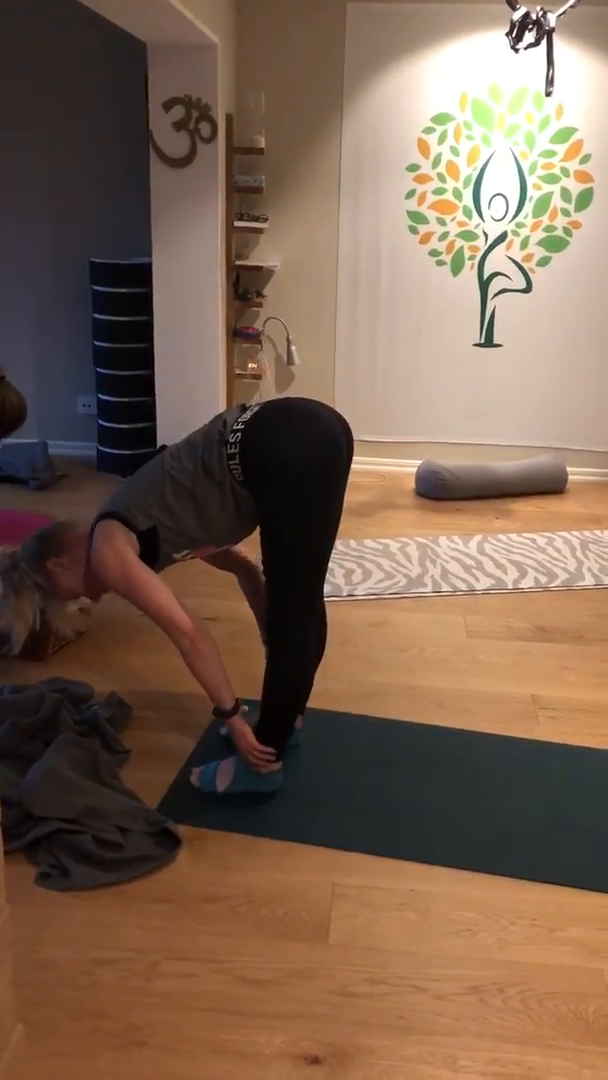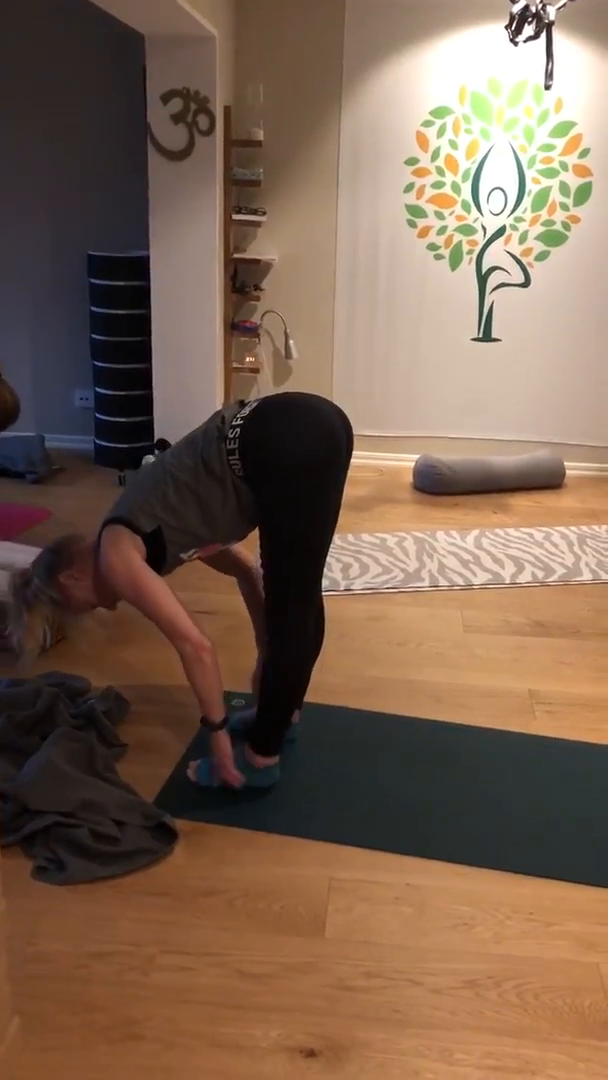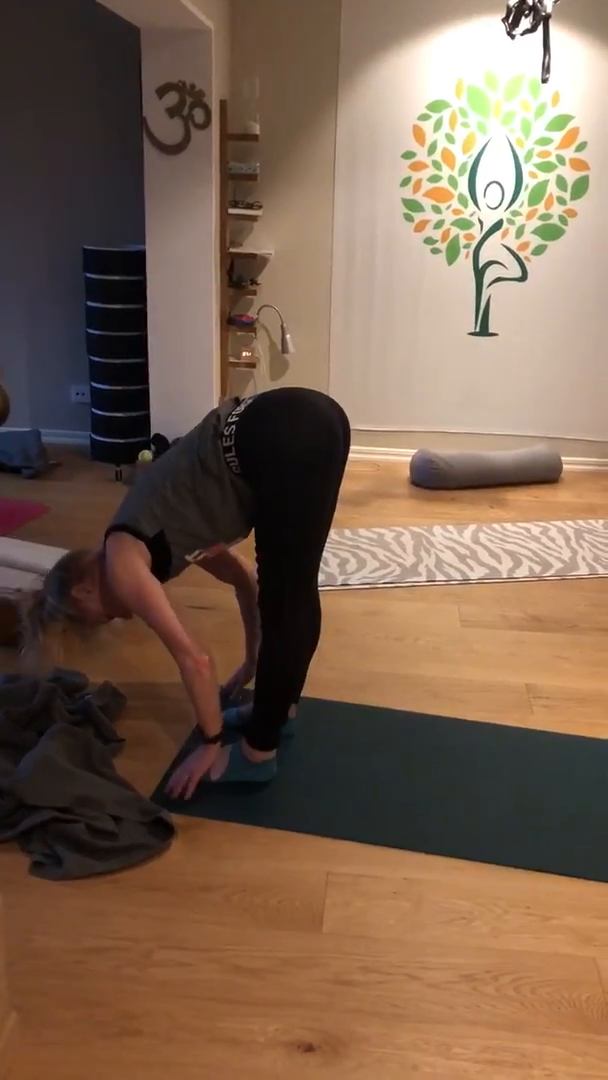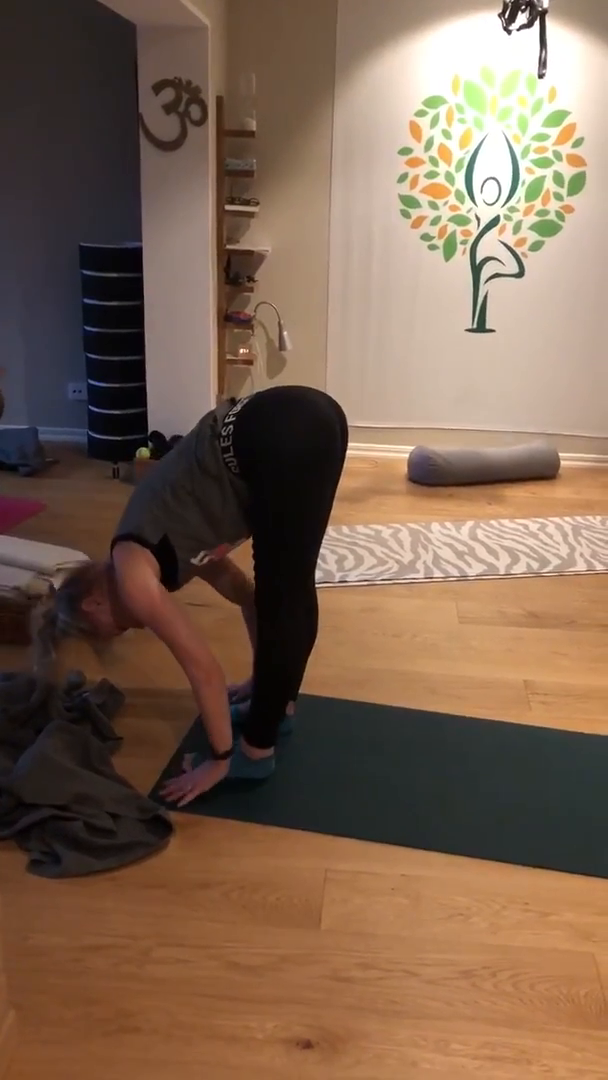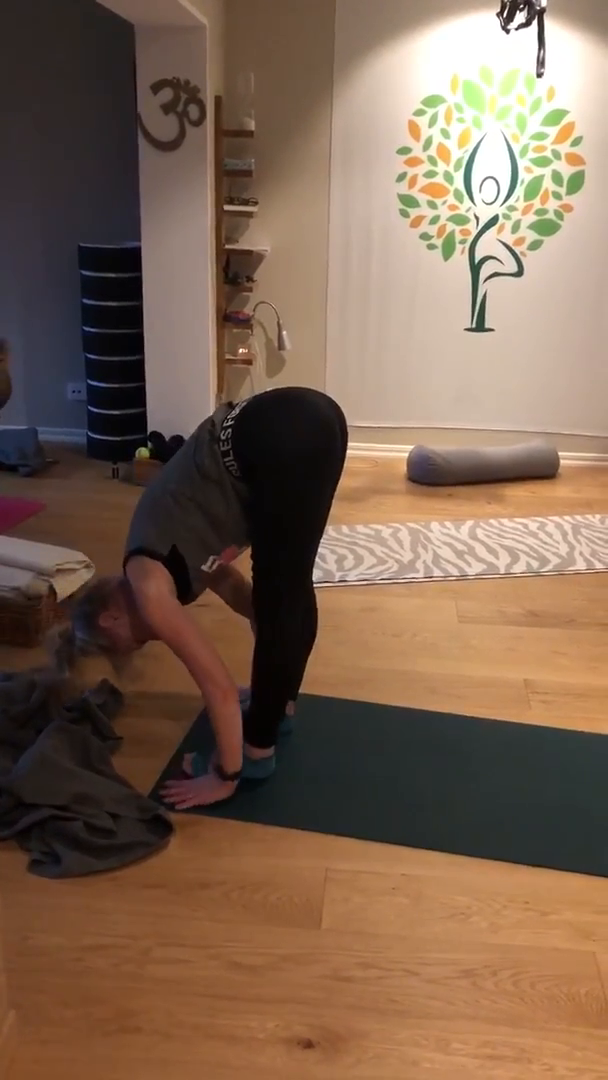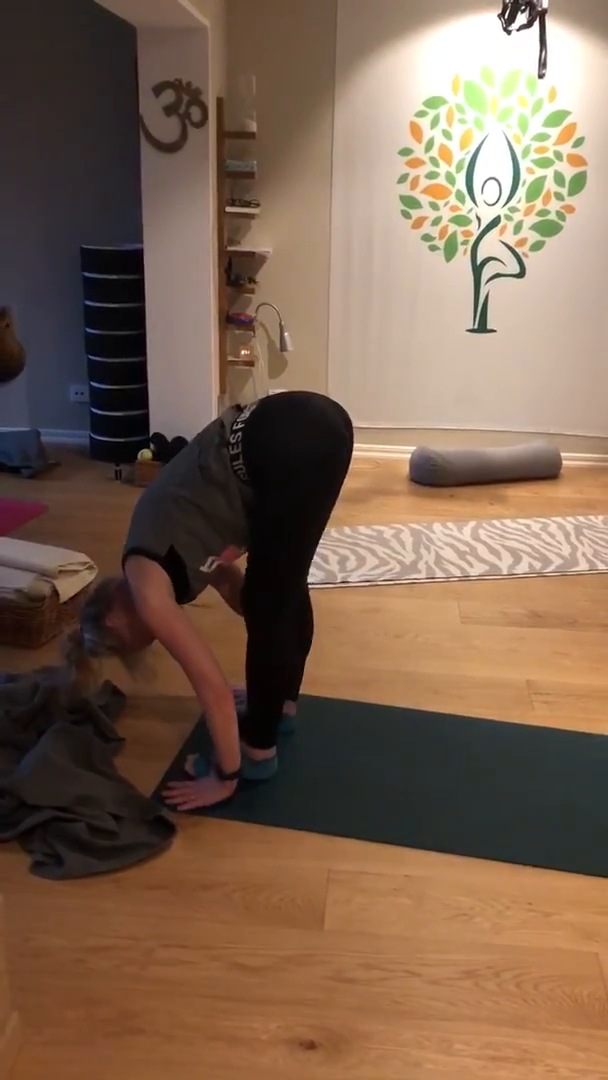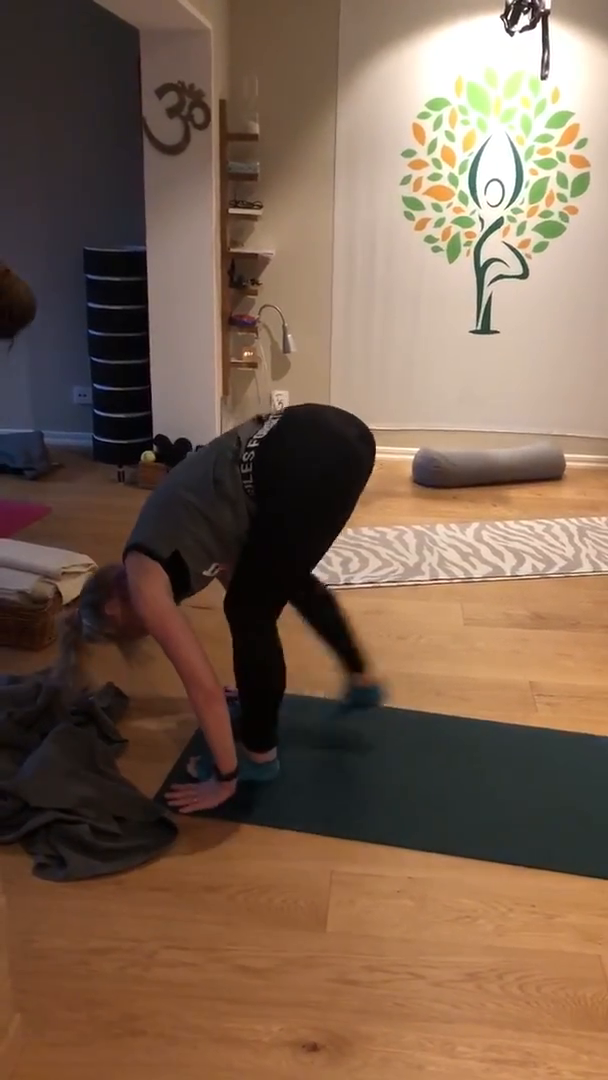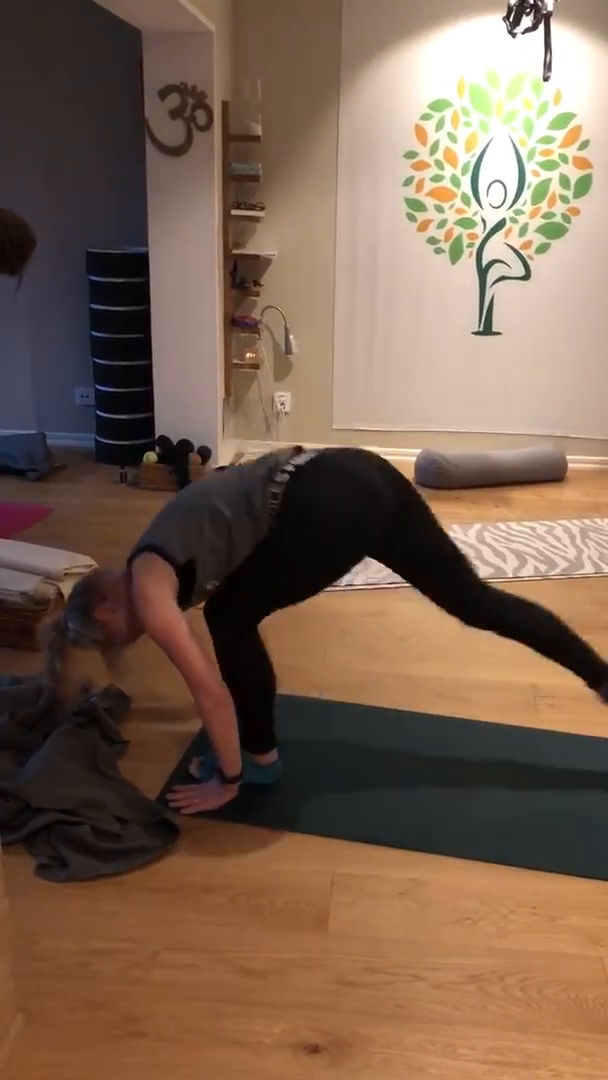
dt=0.3s
person 1, frame 1
left shoulder: (106, 552)
right shoulder: (135, 532)
left elbow: (191, 637)
right elbow: (245, 567)
left wrist: (232, 719)
right wrist: (277, 655)
left hip: (288, 451)
right hip: (313, 430)
left knee: (292, 615)
right knee: (299, 604)
left ankle: (267, 762)
right ankle: (287, 718)
person 1, frame 2
left shoulder: (115, 557)
right shoulder: (146, 534)
left elbow: (195, 646)
right elbow: (248, 572)
left wrist: (218, 735)
right wrist: (268, 659)
left hip: (287, 445)
right hip: (313, 422)
left knee: (290, 609)
right knee: (297, 598)
left ankle: (262, 756)
right ankle: (283, 711)
person 1, frame 3
left shoulder: (121, 563)
right shoulder: (158, 542)
left elbow: (195, 660)
right elbow: (243, 578)
left wrist: (211, 745)
right wrist: (254, 662)
left hip: (286, 440)
right hip: (314, 417)
left knee: (283, 605)
right knee: (294, 594)
left ankle: (258, 751)
right ankle: (280, 708)
person 1, frame 4
left shoulder: (130, 575)
right shoulder: (164, 548)
left elbow: (204, 669)
right elbow: (245, 592)
left wrist: (220, 759)
right wrist: (265, 678)
left hip: (282, 437)
right hip: (310, 415)
left knee: (281, 602)
right knee: (290, 588)
left ankle: (257, 750)
right ankle: (279, 704)
person 1, frame 5
left shoulder: (146, 586)
right shoulder: (173, 563)
left elbow: (219, 686)
right elbow: (247, 602)
left wrist: (225, 777)
right wrist: (264, 692)
left hip: (282, 438)
right hip: (312, 415)
left knee: (277, 602)
right knee: (290, 590)
left ankle: (257, 750)
right ankle: (281, 705)
person 1, frame 6
left shoulder: (144, 588)
right shoulder: (169, 564)
left elbow: (212, 686)
right elbow: (241, 598)
left wrist: (225, 777)
right wrist: (270, 693)
left hip: (291, 443)
right hip: (314, 420)
left knee: (269, 606)
right knee: (283, 590)
left ankle: (259, 751)
right ankle: (282, 704)
person 1, frame 7
left shoulder: (141, 586)
right shoulder: (158, 564)
left elbow: (206, 687)
left wrist: (226, 779)
left hip: (294, 463)
left knee: (251, 612)
right knee: (287, 582)
left ankle: (260, 755)
right ankle: (360, 679)
person 1, frame 8
left shoulder: (145, 591)
right shoulder: (162, 565)
left elbow: (211, 691)
left wrist: (226, 781)
left hip: (333, 503)
right hip: (363, 476)
left knee: (229, 620)
right knee: (474, 599)
left ankle: (260, 758)
